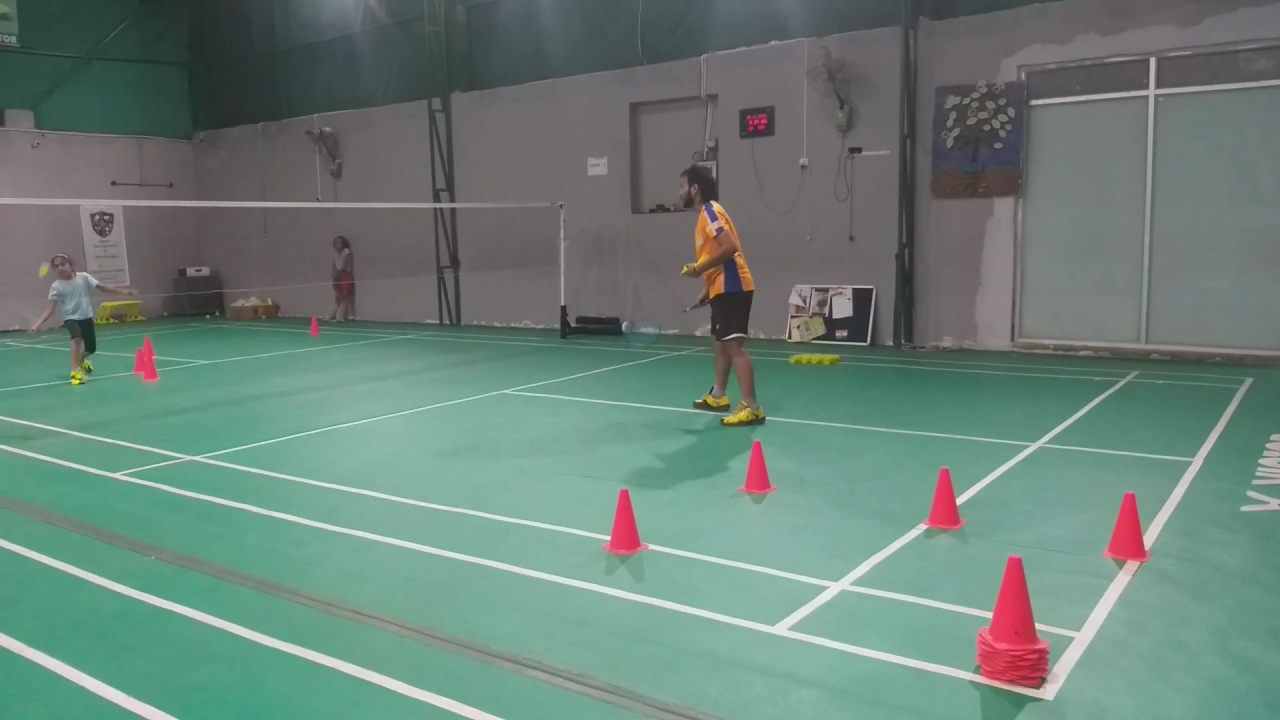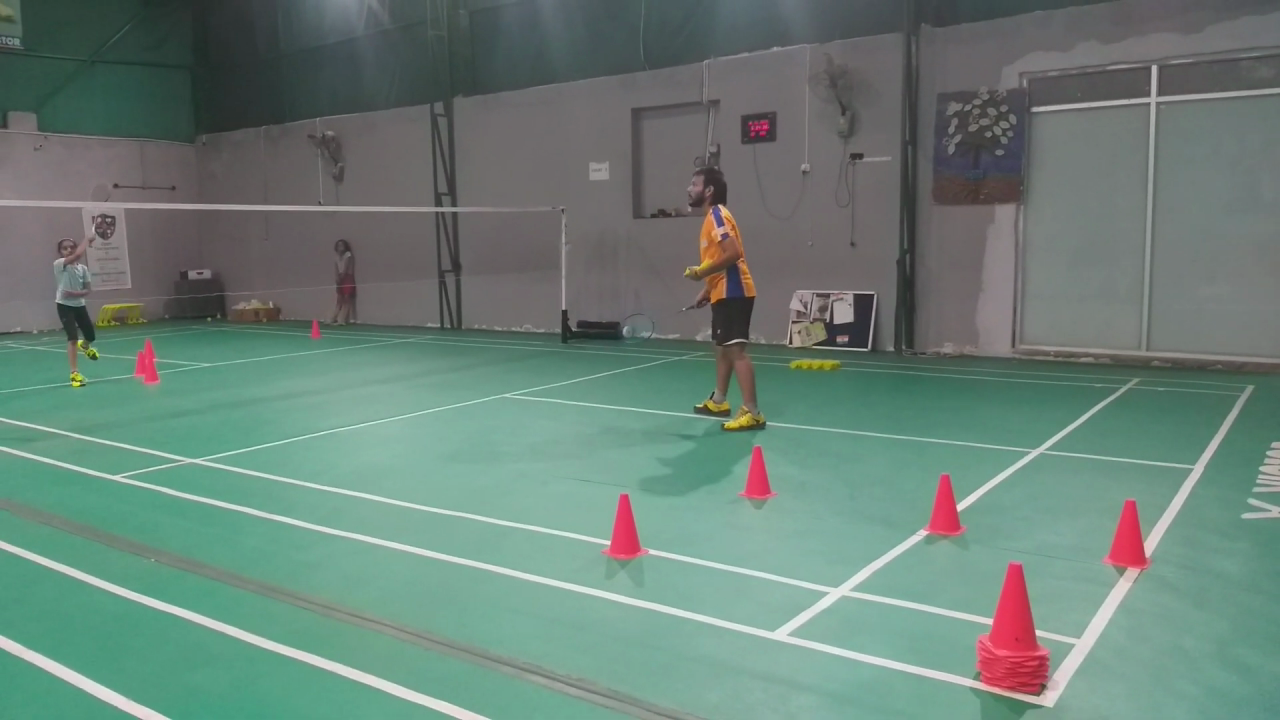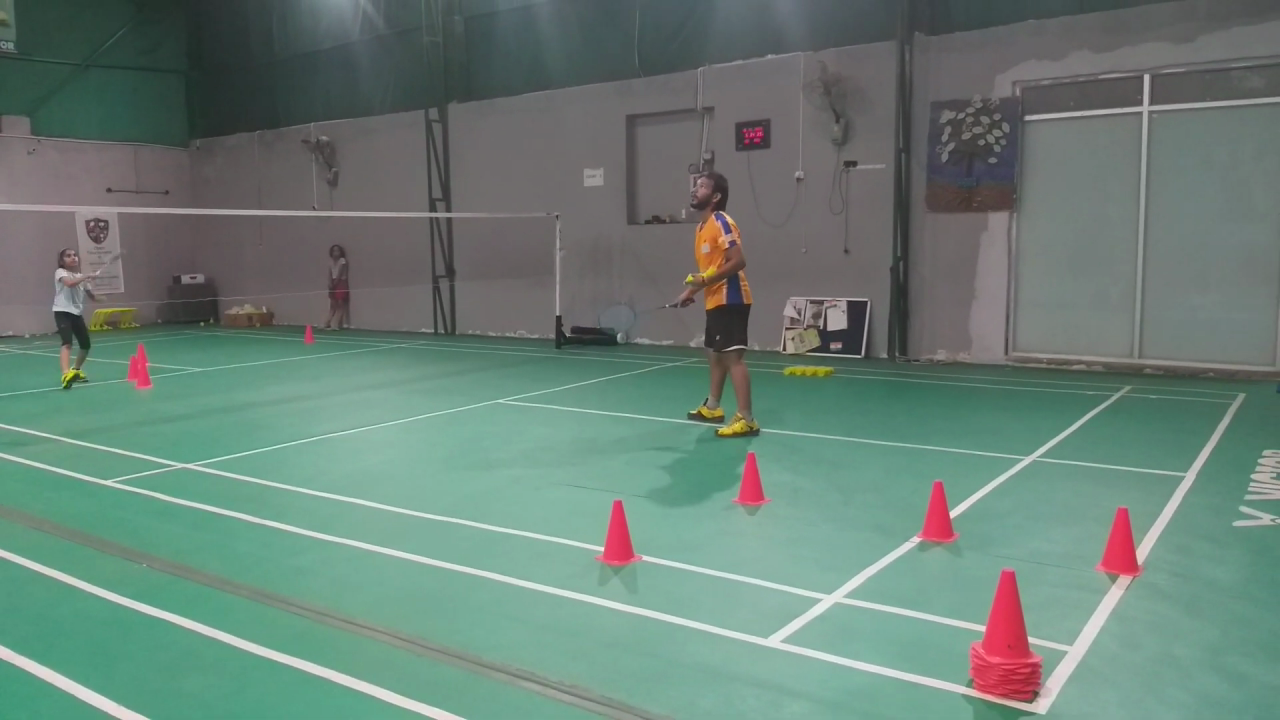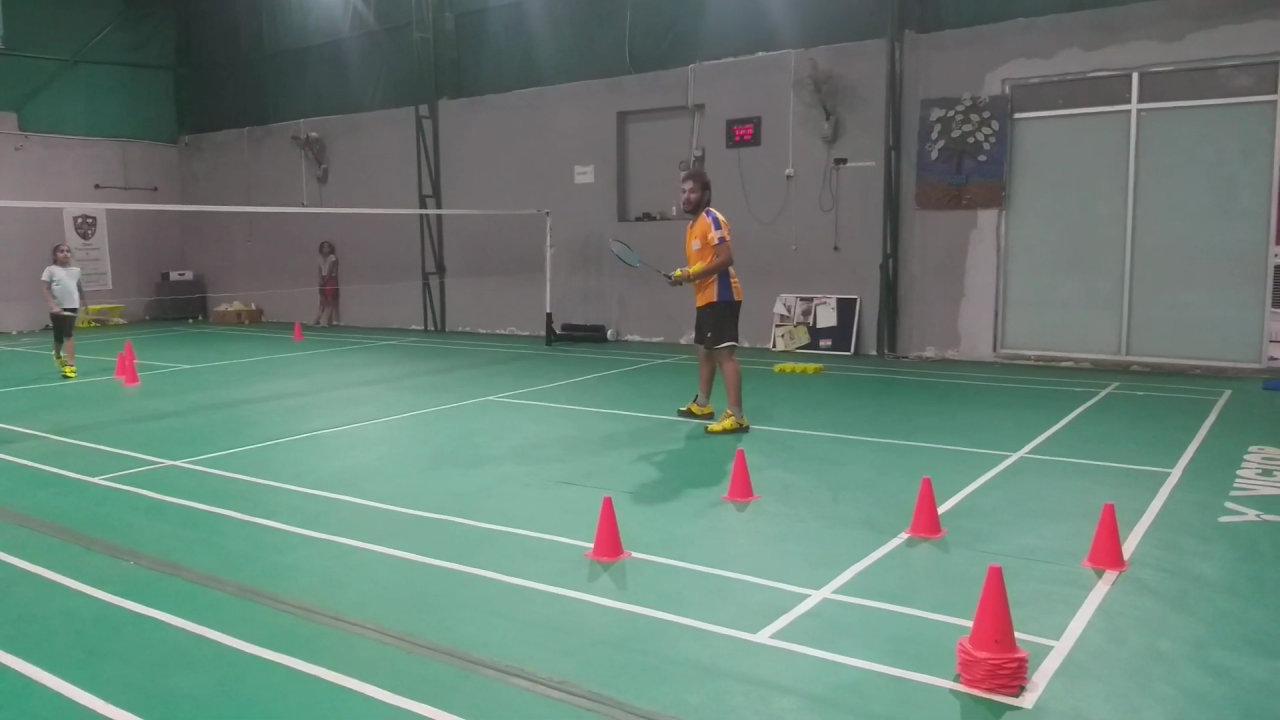
dt=0.4s
person 1, frame 1
left shoulder: (711, 211)
right shoulder: (706, 214)
left elbow: (729, 248)
left wrist: (698, 268)
right wrist: (707, 289)
left hip: (731, 288)
right hip: (723, 289)
left knee: (734, 345)
right knee: (721, 344)
left ankle: (751, 408)
right ankle: (718, 397)
person 1, frame 2
left shoulder: (718, 215)
right shoulder: (710, 218)
left elbow: (733, 254)
left wrist: (700, 272)
right wrist: (706, 290)
left hip: (733, 294)
right hip: (723, 294)
left knee: (736, 350)
right knee: (722, 348)
left ankle: (752, 413)
right ankle: (718, 401)
person 1, frame 3
left shoulder: (722, 222)
right shoulder: (701, 227)
left elbow: (738, 261)
left wrist: (706, 280)
right wrist: (692, 290)
left hip: (729, 300)
right hip: (715, 302)
left knee: (733, 357)
right knee: (715, 354)
left ankle: (746, 419)
right ankle: (712, 408)
person 1, frame 4
left shoulder: (712, 219)
right shoulder: (692, 224)
left elbow: (725, 259)
left wrist: (692, 275)
right wrist: (684, 275)
left hip: (720, 297)
right hip: (705, 299)
left knee: (724, 354)
right knee: (704, 352)
left ankle: (736, 416)
right ankle: (702, 405)
